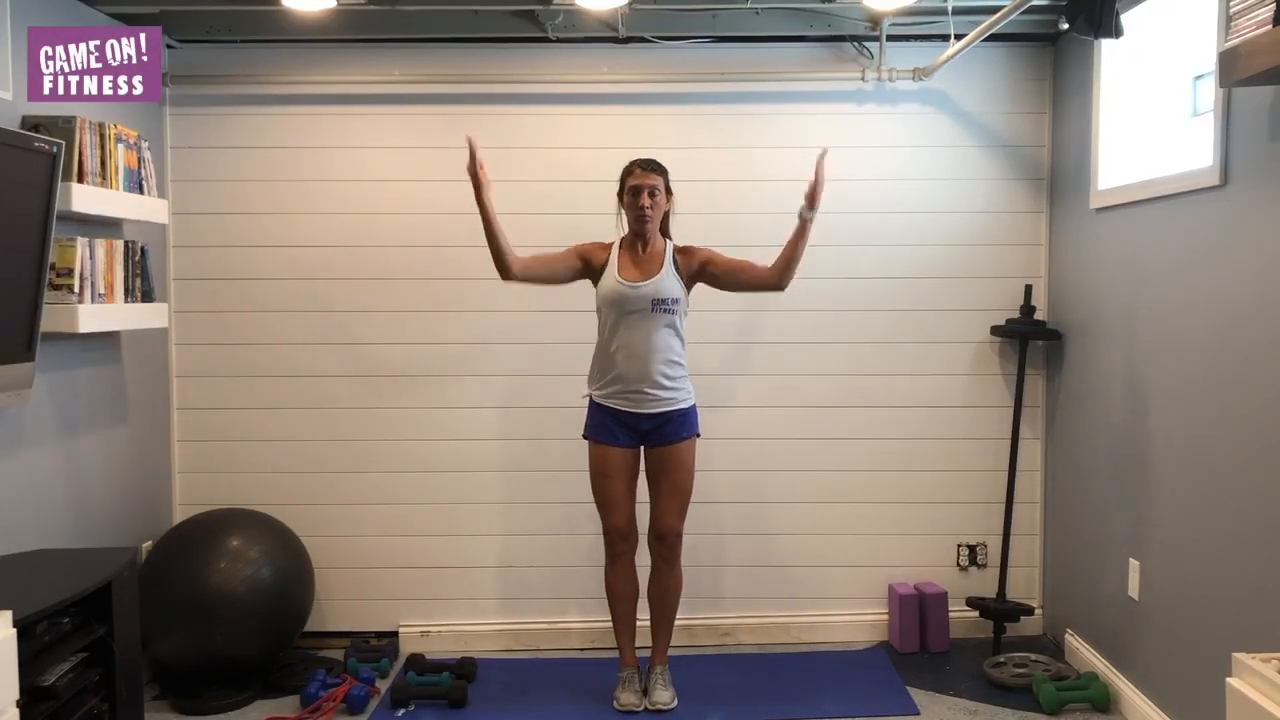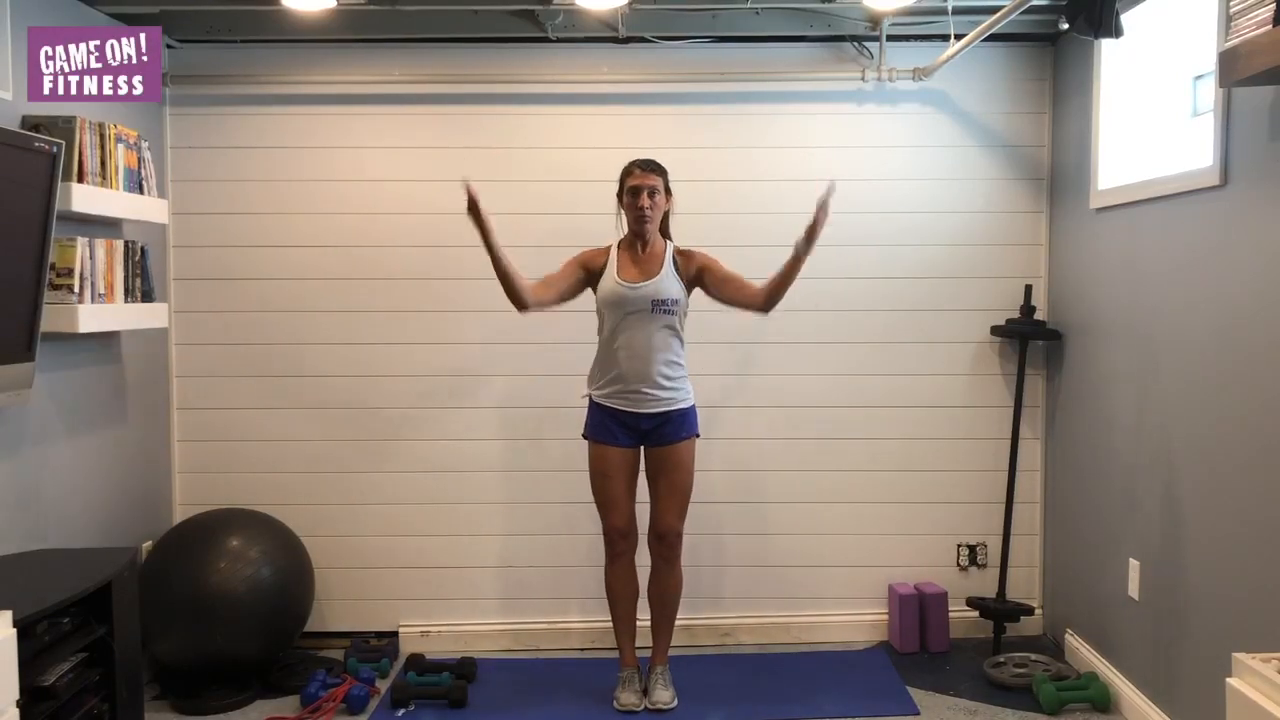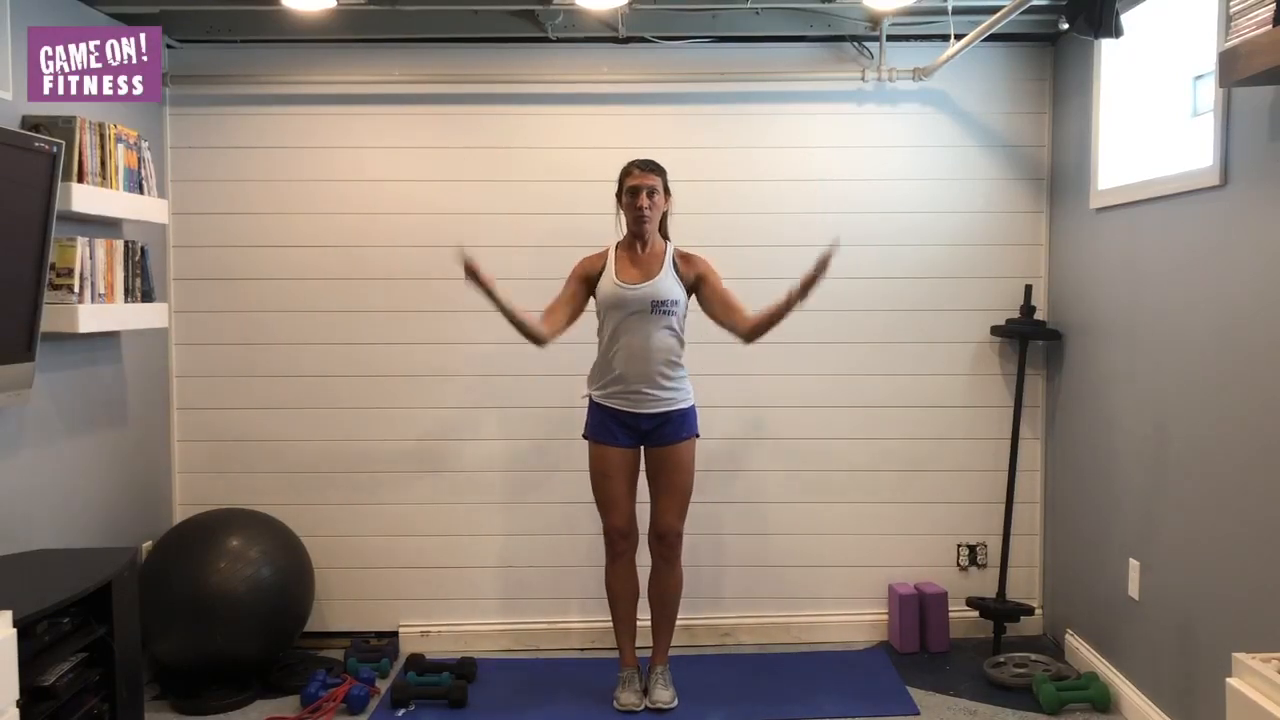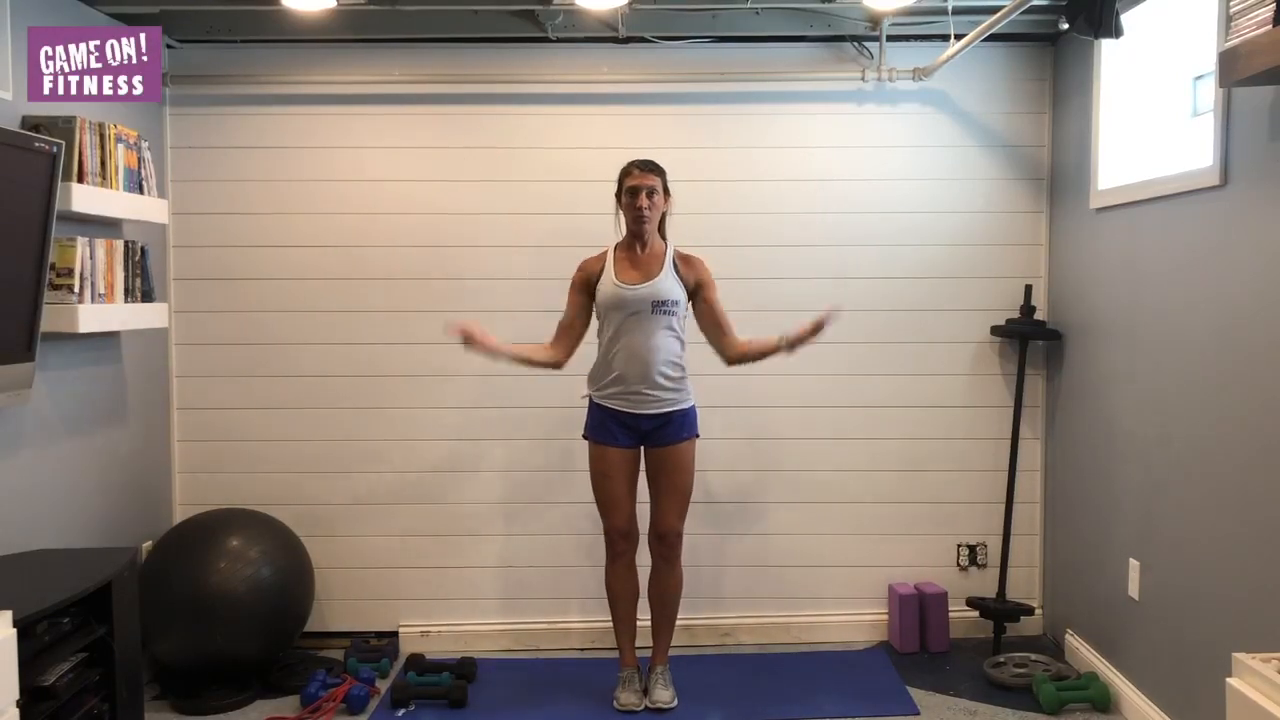
dt=0.1s
person 1, frame 1
left shoulder: (689, 260)
right shoulder: (595, 256)
left elbow: (774, 278)
right elbow: (514, 270)
left wrist: (806, 213)
right wrist: (484, 197)
left hip: (672, 413)
right hip: (611, 414)
left knee: (667, 539)
right knee: (619, 538)
left ankle: (660, 666)
right ankle: (627, 667)
person 1, frame 2
left shoulder: (690, 263)
right shoulder: (595, 262)
left elbow: (764, 299)
right elbow: (525, 298)
left wrist: (807, 240)
right wrist: (485, 231)
left hip: (672, 414)
right hip: (611, 414)
left knee: (667, 540)
right knee: (619, 539)
left ankle: (660, 666)
right ankle: (627, 667)
person 1, frame 3
left shoulder: (689, 265)
right shoulder: (594, 266)
left elbow: (746, 327)
right elbow: (542, 331)
left wrist: (802, 290)
right wrist: (492, 291)
left hip: (671, 414)
right hip: (611, 415)
left knee: (667, 540)
right knee: (619, 540)
left ankle: (660, 666)
right ankle: (628, 667)
person 1, frame 4
left shoulder: (689, 267)
right shoulder: (594, 269)
left elbow: (729, 348)
right elbow: (558, 350)
left wrist: (785, 342)
right wrist: (496, 347)
left hip: (672, 415)
right hip: (611, 415)
left knee: (667, 540)
right knee: (619, 540)
left ankle: (660, 666)
right ankle: (628, 666)
